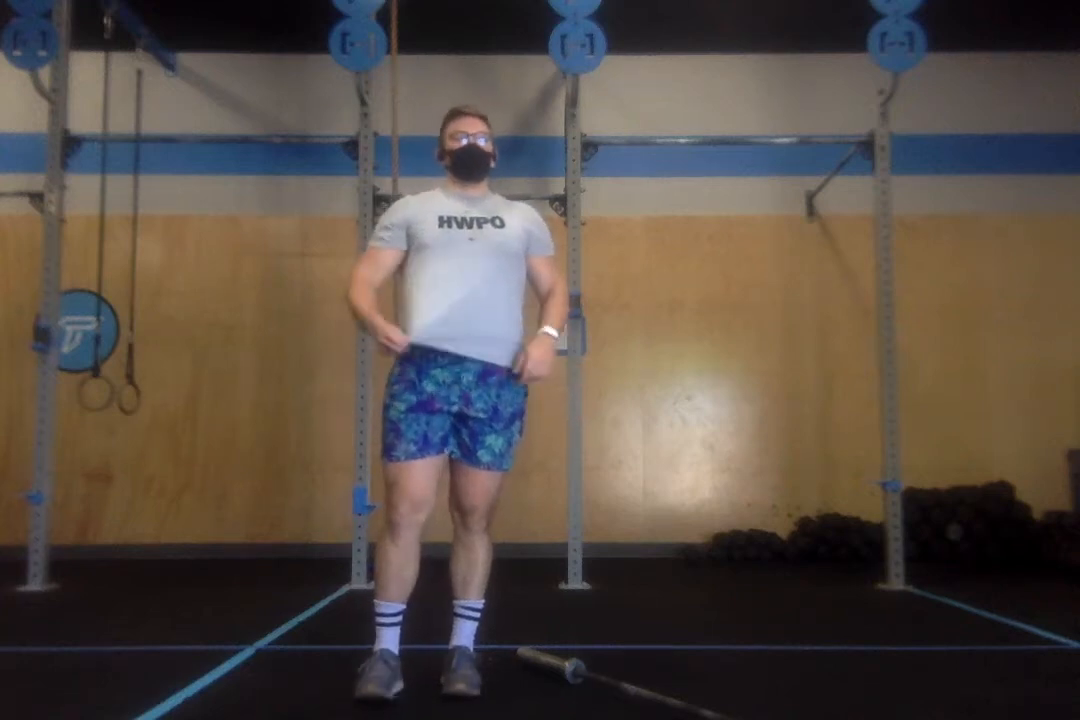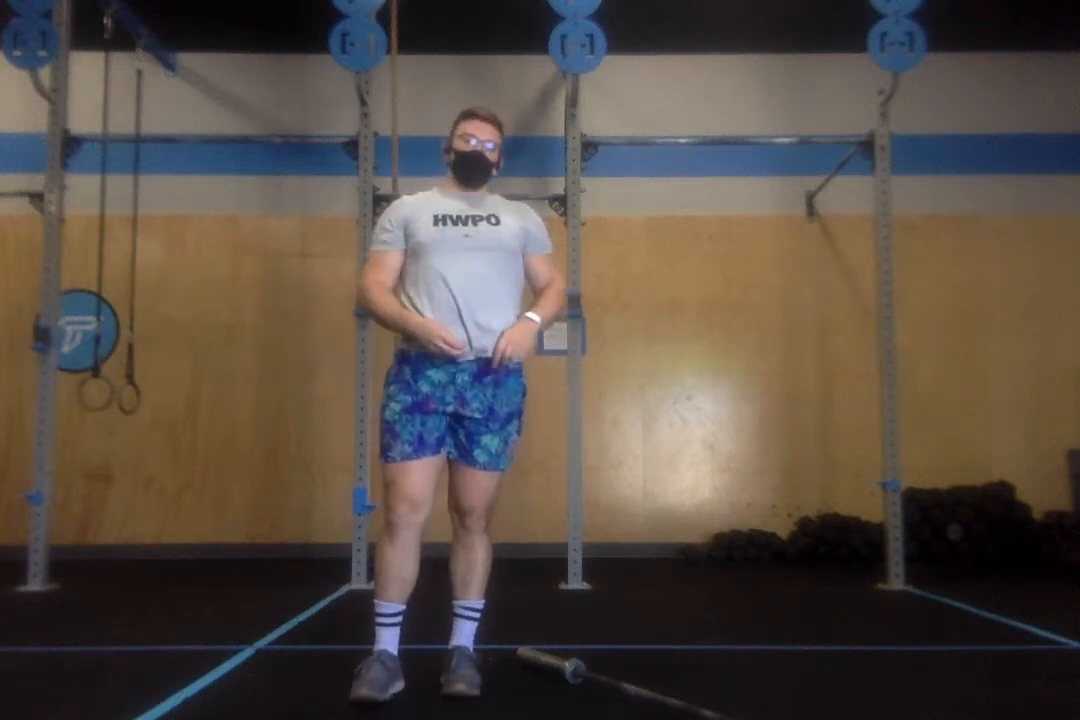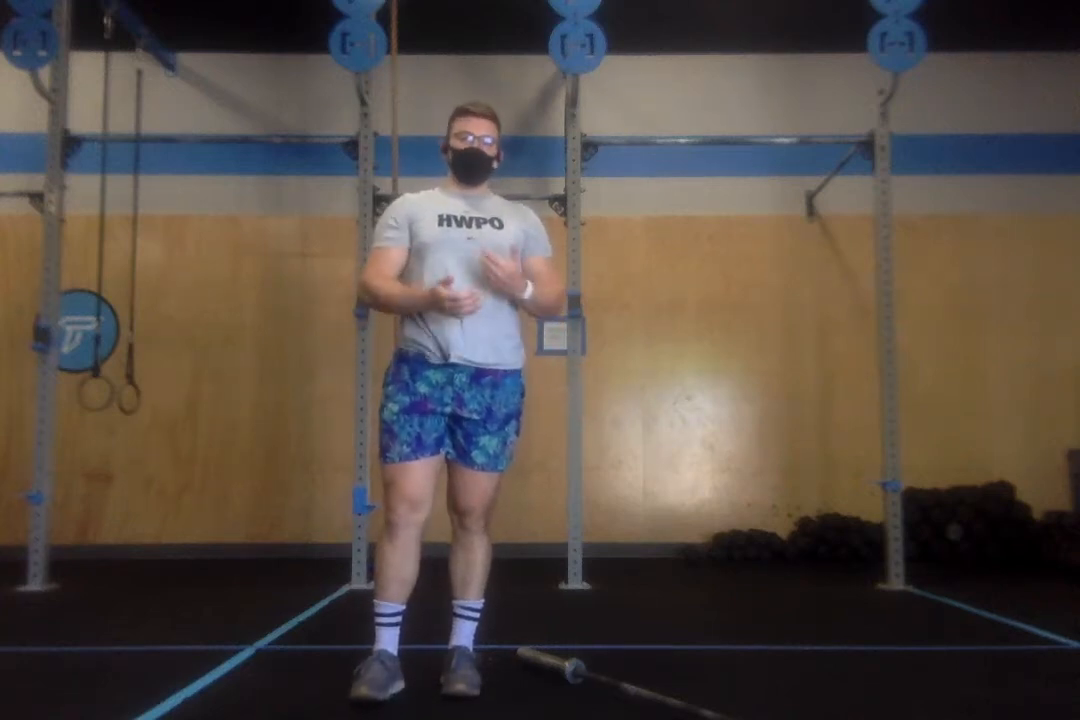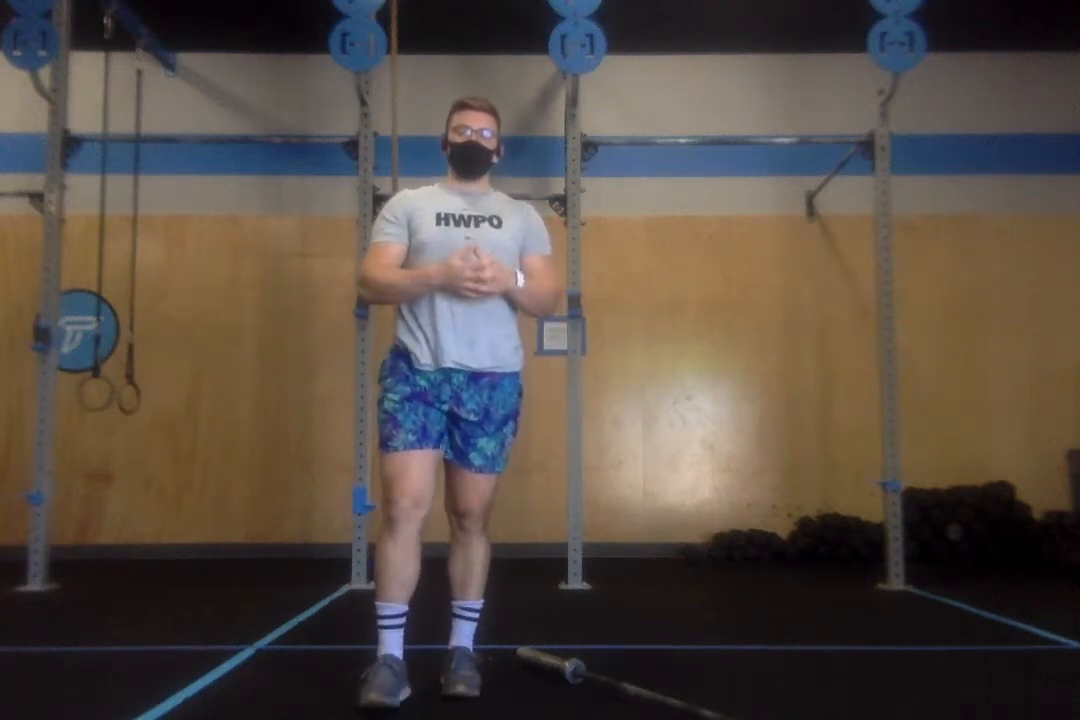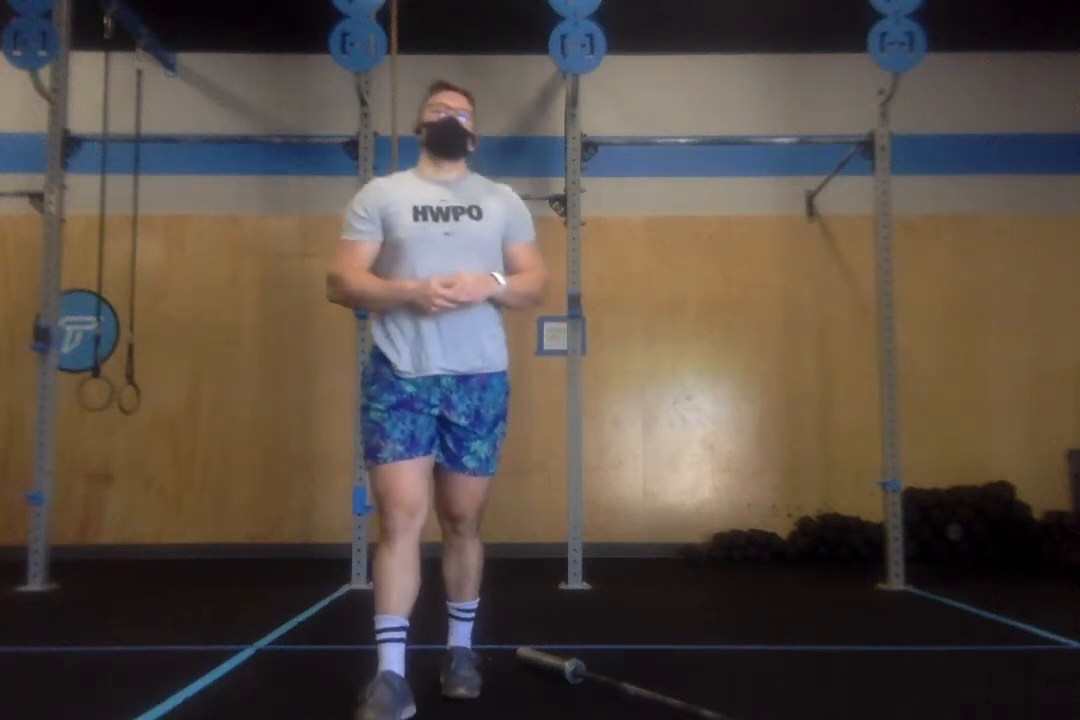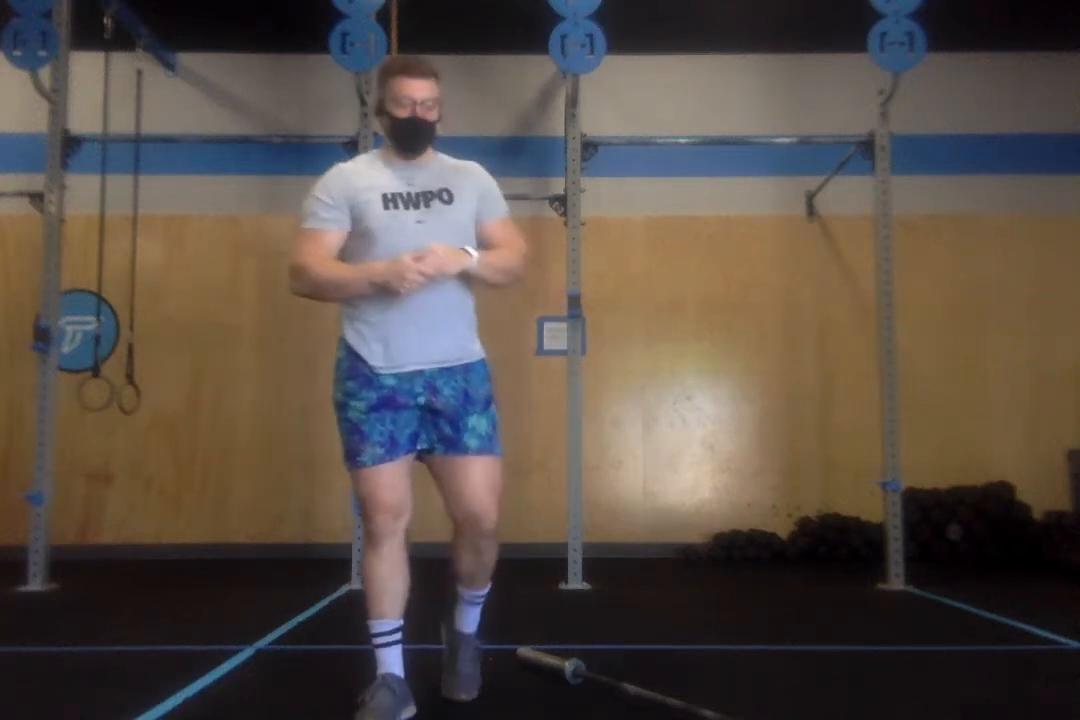
dt=0.4s
person 1, frame 1
left shoulder: (524, 219)
right shoulder: (408, 211)
left elbow: (554, 288)
right elbow: (363, 280)
left wrist: (548, 334)
right wrist: (377, 322)
left hip: (498, 377)
right hip: (423, 372)
left knee: (475, 516)
right knee: (406, 511)
left ankle: (462, 649)
right ankle: (385, 652)
person 1, frame 2
left shoulder: (521, 217)
right shoulder: (406, 210)
left elbow: (553, 286)
right elbow: (373, 288)
left wrist: (531, 322)
right wrist: (419, 326)
left hip: (495, 377)
right hip: (420, 372)
left knee: (473, 515)
right knee: (405, 511)
left ankle: (462, 648)
right ankle: (384, 653)
person 1, frame 3
left shoulder: (523, 220)
right shoulder: (408, 209)
left elbow: (555, 298)
right elbow: (371, 286)
left wrist: (522, 286)
right wrist: (431, 297)
left hip: (494, 380)
right hip: (419, 373)
left knee: (472, 517)
right knee: (405, 511)
left ankle: (462, 649)
right ankle: (384, 654)
person 1, frame 4
left shoulder: (522, 216)
right shoulder: (407, 204)
left elbow: (548, 297)
right elbow: (369, 282)
left wrist: (508, 280)
right wrist: (437, 273)
left hip: (492, 381)
right hip: (414, 373)
left knee: (470, 518)
right knee: (405, 507)
left ankle: (461, 648)
right ankle: (389, 658)
person 1, frame 5
left shoulder: (503, 201)
right shoulder: (380, 195)
left elbow: (535, 284)
right elbow: (340, 283)
left wrist: (491, 284)
right wrist: (409, 289)
left hip: (479, 381)
right hip: (398, 379)
left knee: (462, 521)
right knee: (401, 518)
left ankle: (460, 647)
person 1, frame 6
left shoulder: (472, 178)
right shoulder: (344, 181)
left elbow: (515, 260)
right elbow: (304, 274)
left wrist: (464, 258)
right wrist: (380, 271)
left hip: (460, 370)
right hip: (374, 375)
left knee: (480, 516)
right knee: (385, 521)
left ankle: (464, 626)
